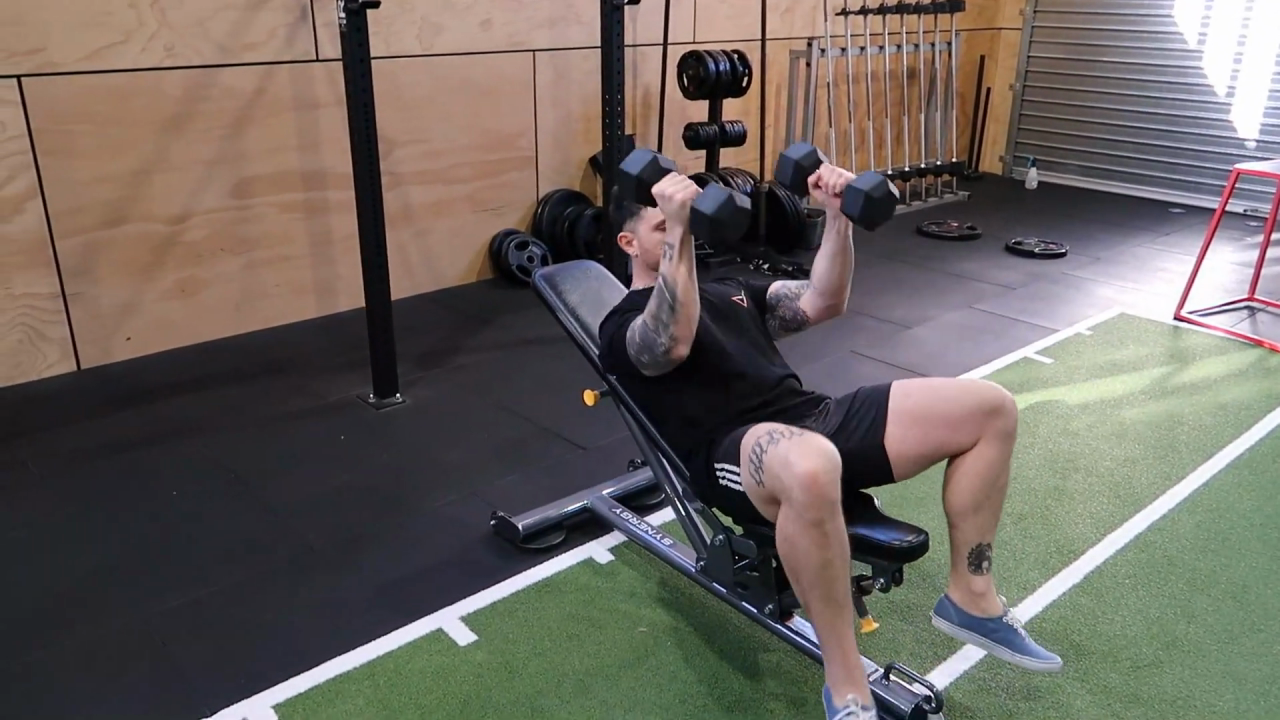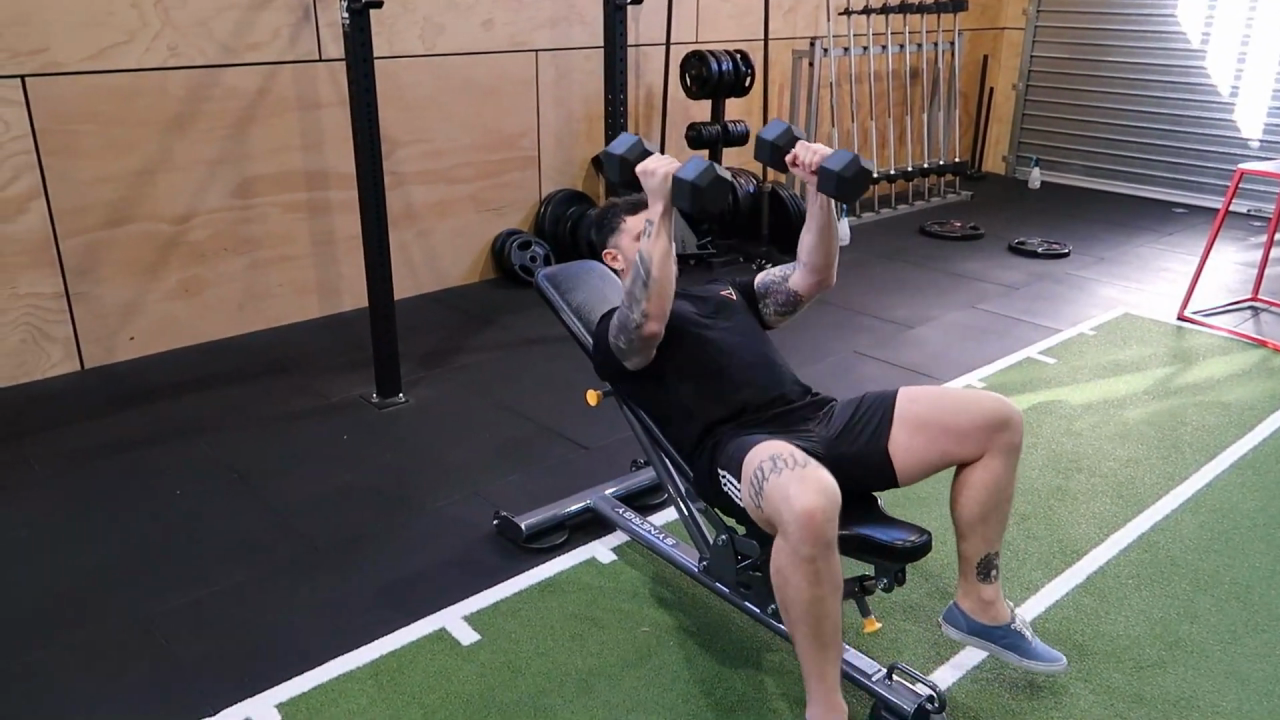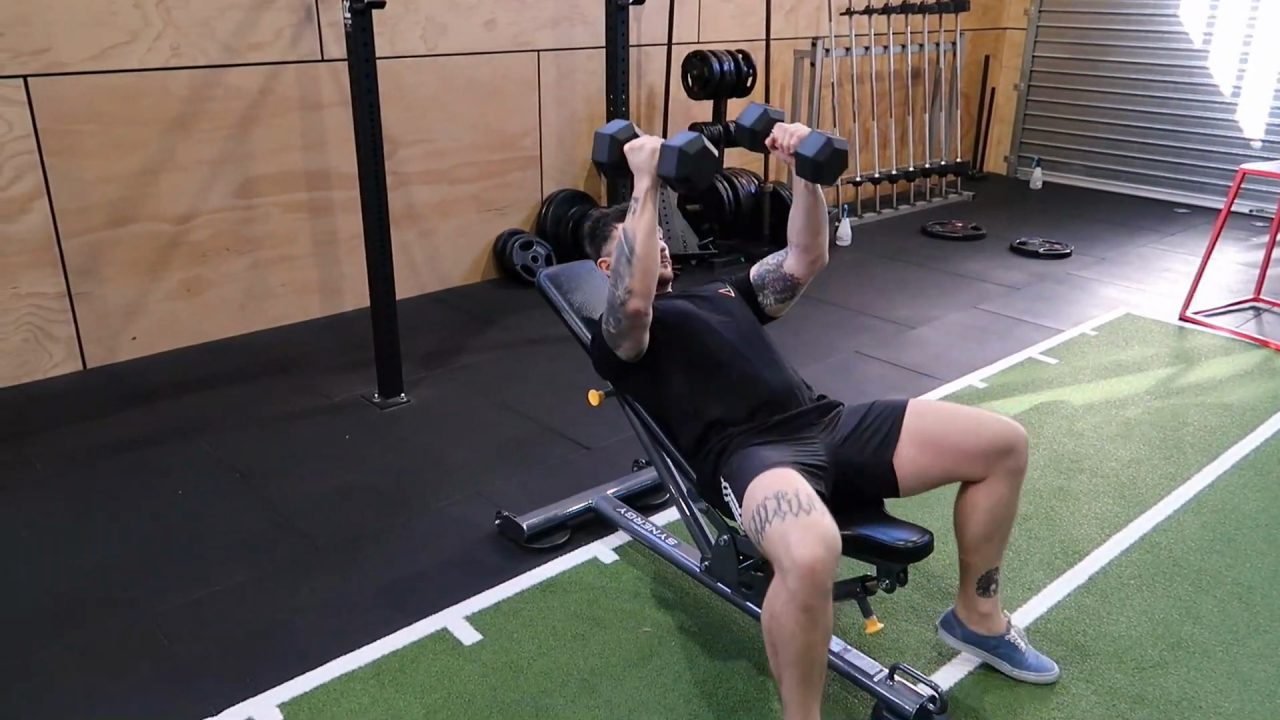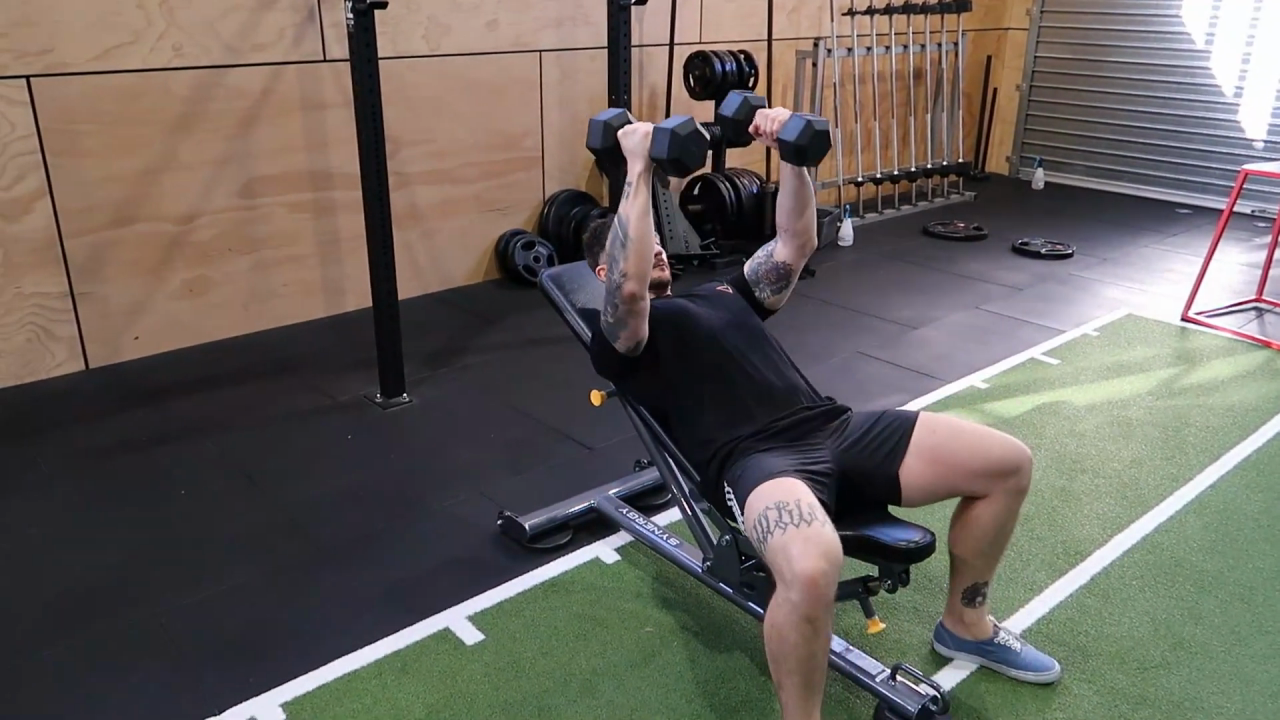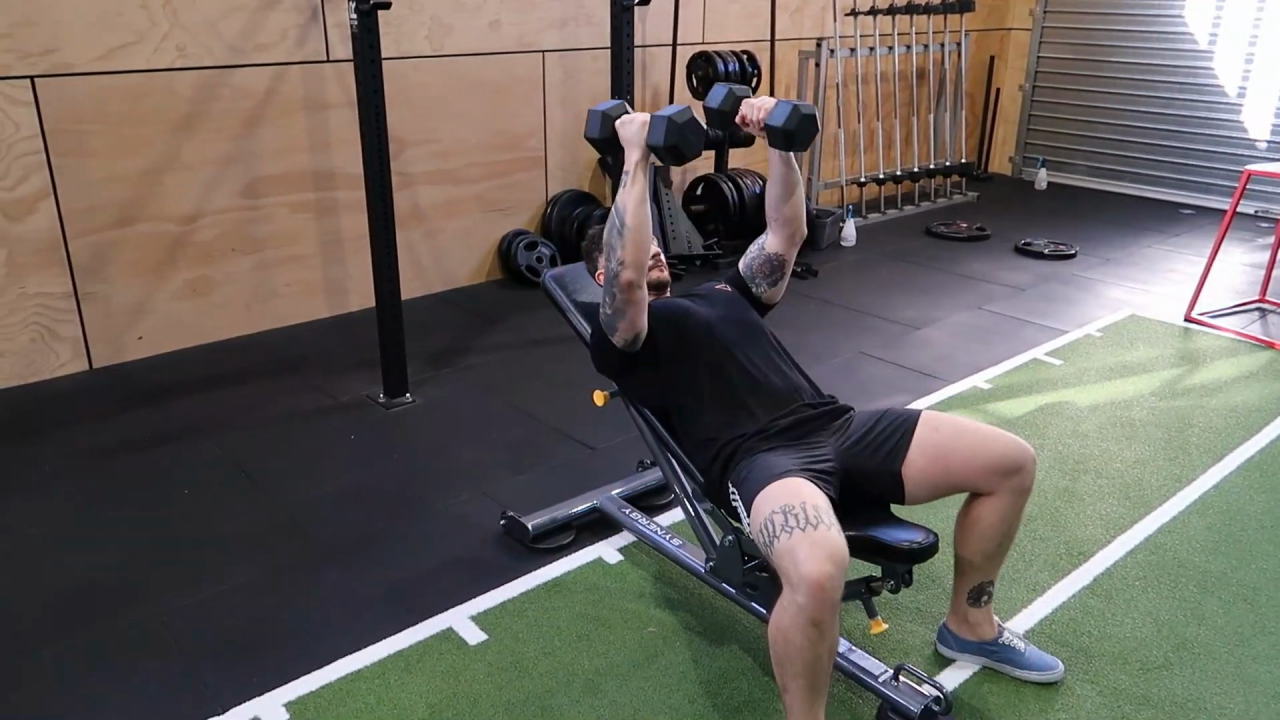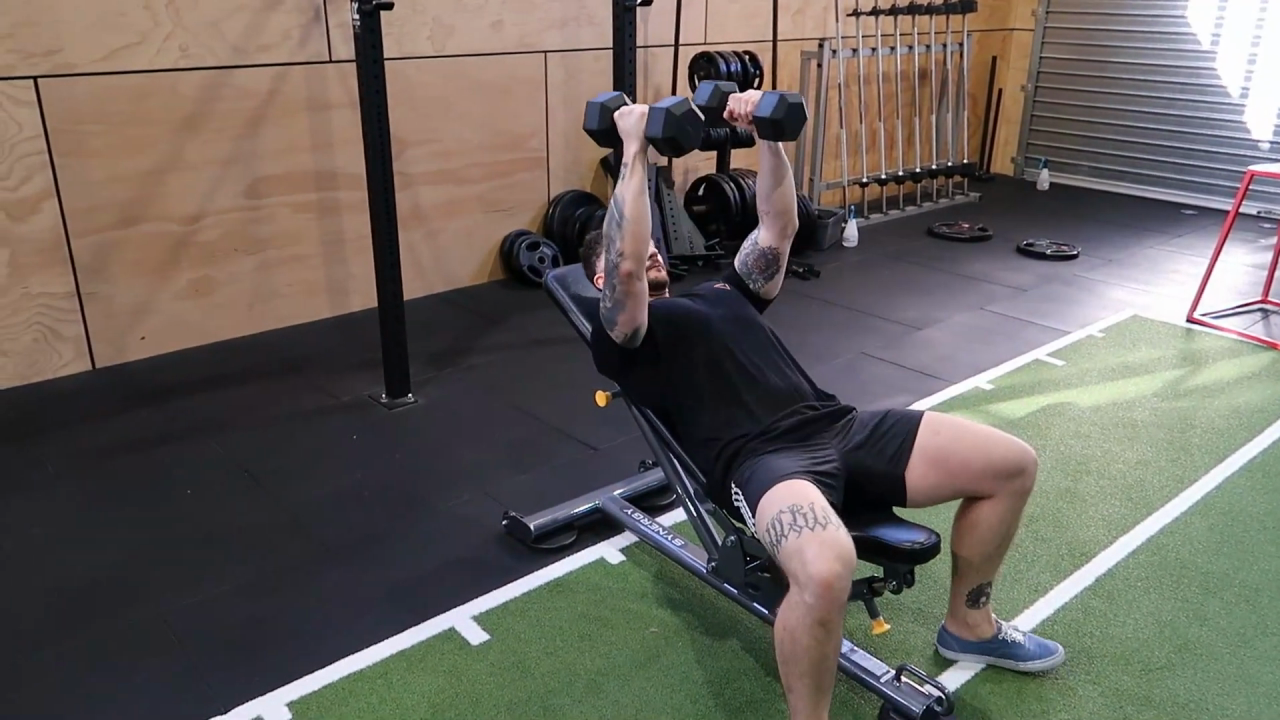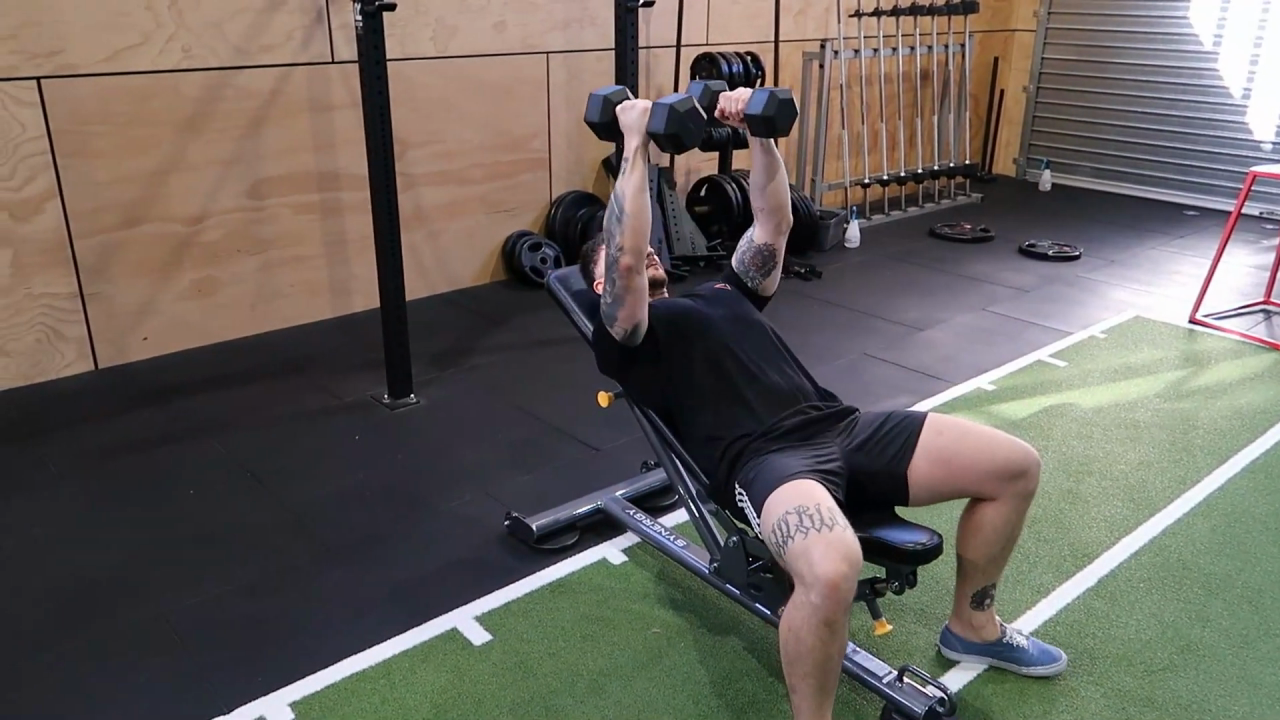
dt=0.1s
person 1, frame 1
left shoulder: (729, 288)
right shoulder: (624, 324)
left elbow: (823, 302)
right elbow: (671, 344)
left wrist: (836, 218)
right wrist: (678, 236)
left hip: (815, 424)
right hip: (735, 456)
left knee: (989, 408)
right knee: (810, 469)
left ankle: (971, 598)
person 1, frame 2
left shoulder: (721, 291)
right shoulder: (617, 336)
left elbow: (812, 279)
right elbow: (650, 321)
left wrist: (818, 189)
right wrist: (660, 204)
left hip: (821, 420)
right hip: (744, 451)
left knee: (995, 419)
right knee: (811, 507)
left ankle: (979, 607)
person 1, frame 3
left shoulder: (722, 290)
right shoulder: (618, 332)
left elbow: (806, 261)
right elbow: (635, 298)
left wrist: (803, 173)
right wrist: (646, 184)
left hip: (827, 425)
right hip: (747, 455)
left knee: (1003, 444)
right knee: (808, 558)
left ankle: (977, 617)
person 1, frame 4
left shoulder: (723, 291)
right shoulder: (620, 337)
left elbow: (797, 243)
right elbow: (629, 286)
right wrist: (639, 172)
left hip: (833, 429)
right hip: (755, 459)
left knee: (1008, 464)
right knee: (810, 569)
left ankle: (966, 625)
person 1, frame 5
left shoulder: (722, 290)
right shoulder: (619, 335)
left elbow: (788, 233)
right elbow: (626, 275)
left wrist: (779, 142)
right wrist: (636, 162)
left hip: (835, 428)
right hip: (758, 459)
left knee: (1011, 462)
right knee: (819, 572)
left ankle: (970, 625)
person 1, frame 6
left shoulder: (724, 289)
right shoulder: (623, 338)
left elbow: (779, 226)
right elbow: (626, 268)
left wrist: (767, 133)
right wrist: (634, 151)
left hip: (838, 429)
right hip: (761, 461)
left knee: (1012, 464)
right knee: (824, 572)
left ankle: (968, 625)
person 1, frame 7
left shoulder: (724, 289)
right shoulder: (623, 337)
left elbow: (774, 221)
right elbow: (625, 259)
left wrist: (757, 130)
right wrist: (635, 146)
left hip: (840, 429)
right hip: (764, 459)
left knee: (1016, 466)
right knee: (830, 572)
left ankle: (972, 626)
